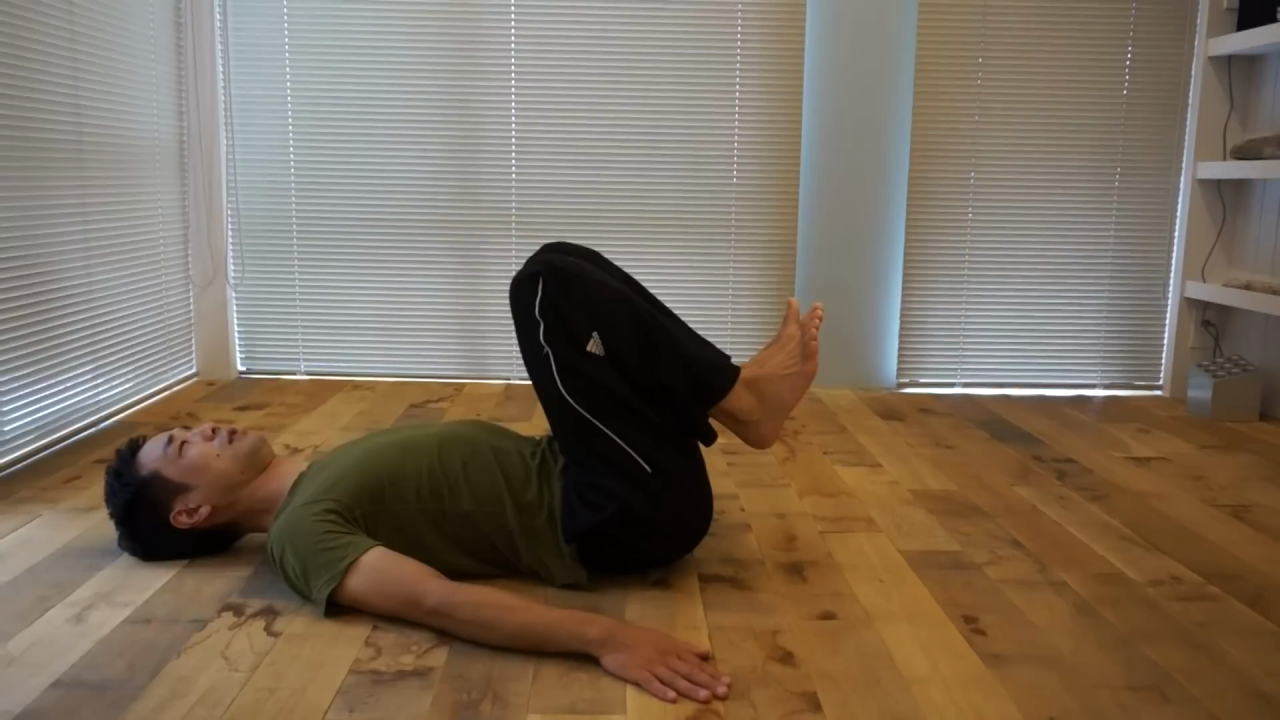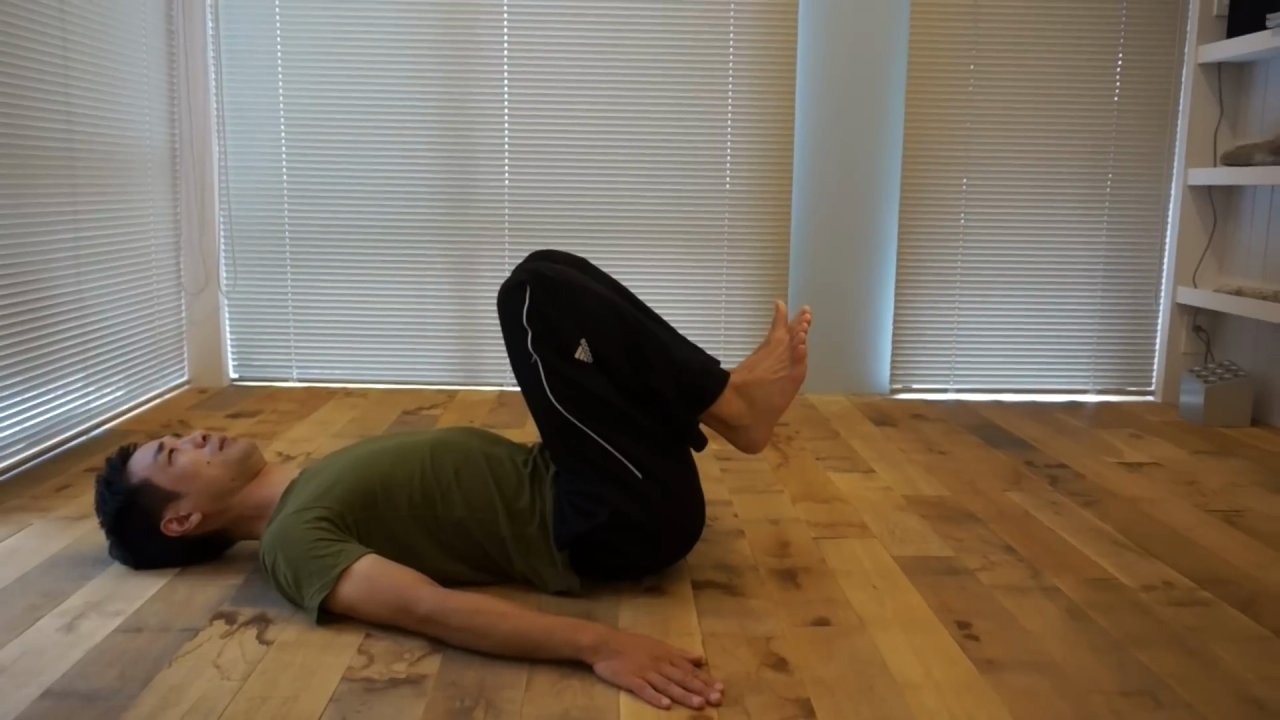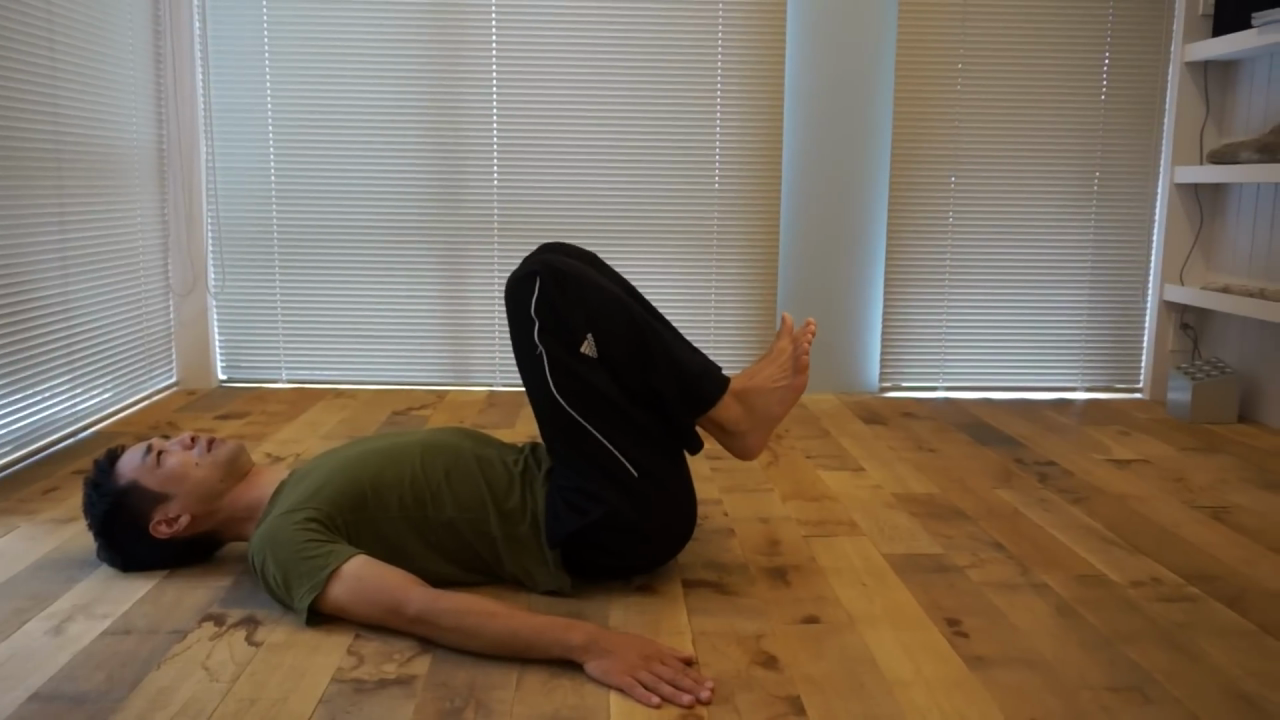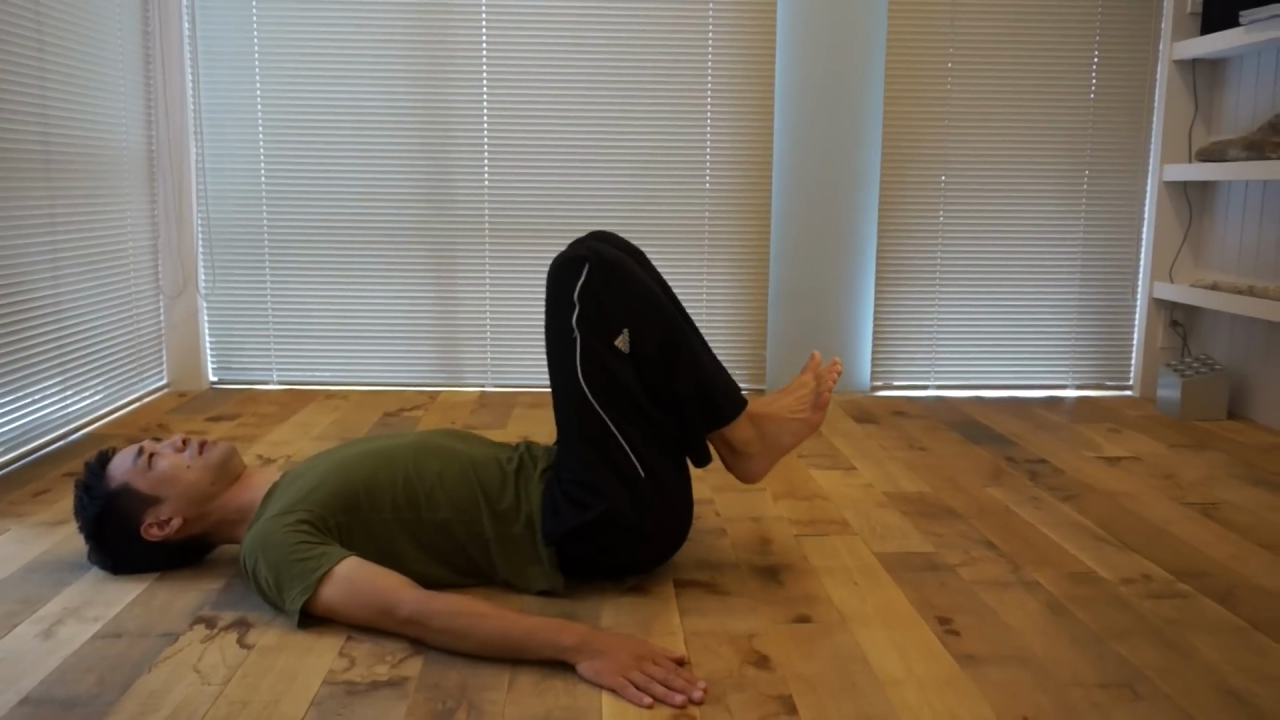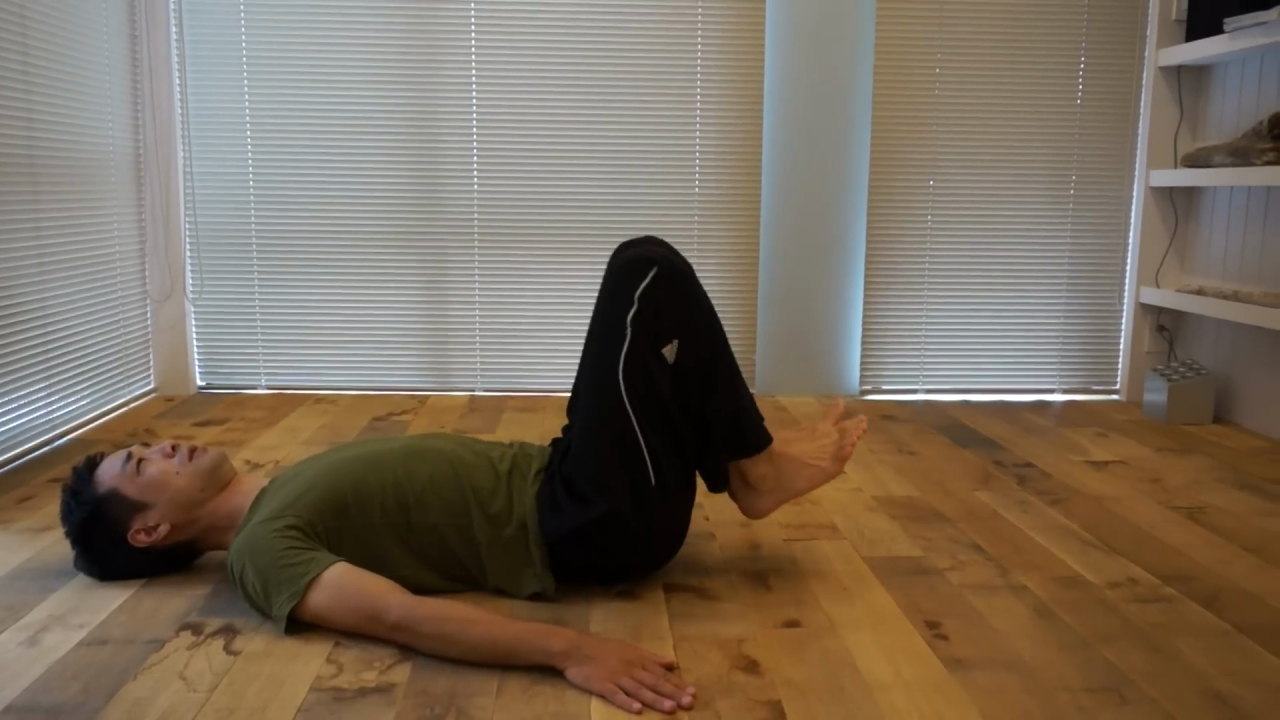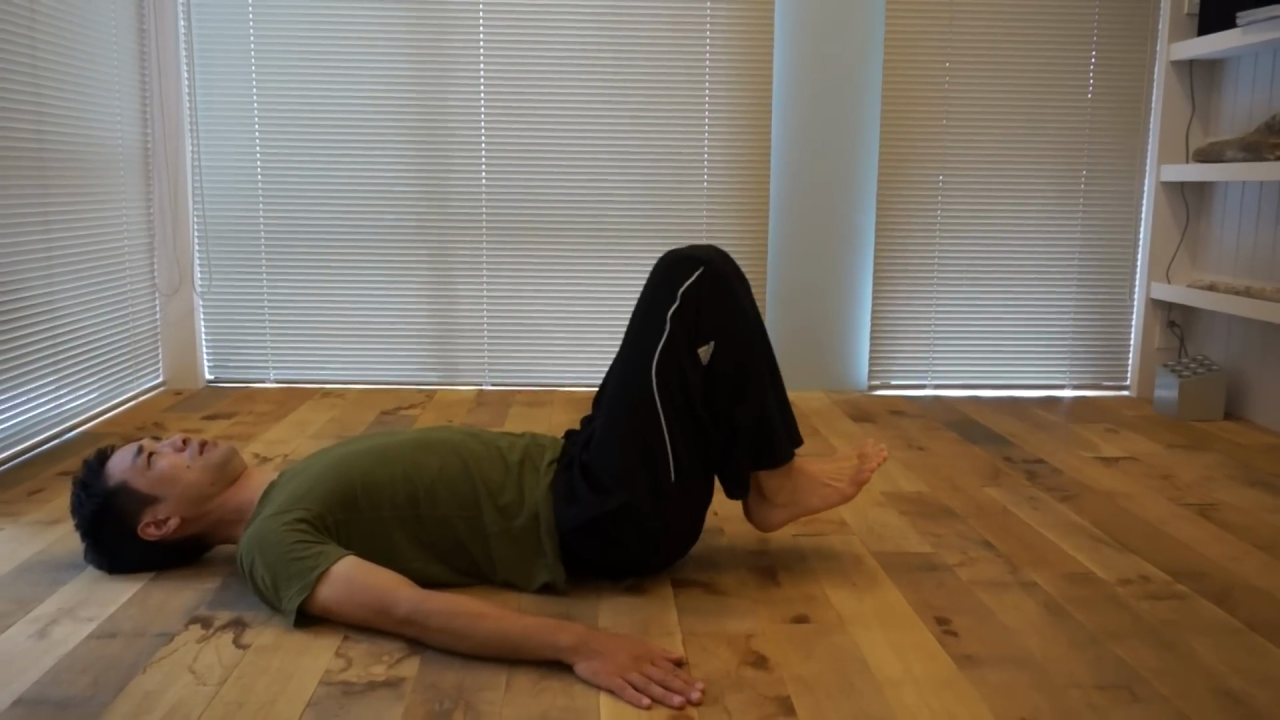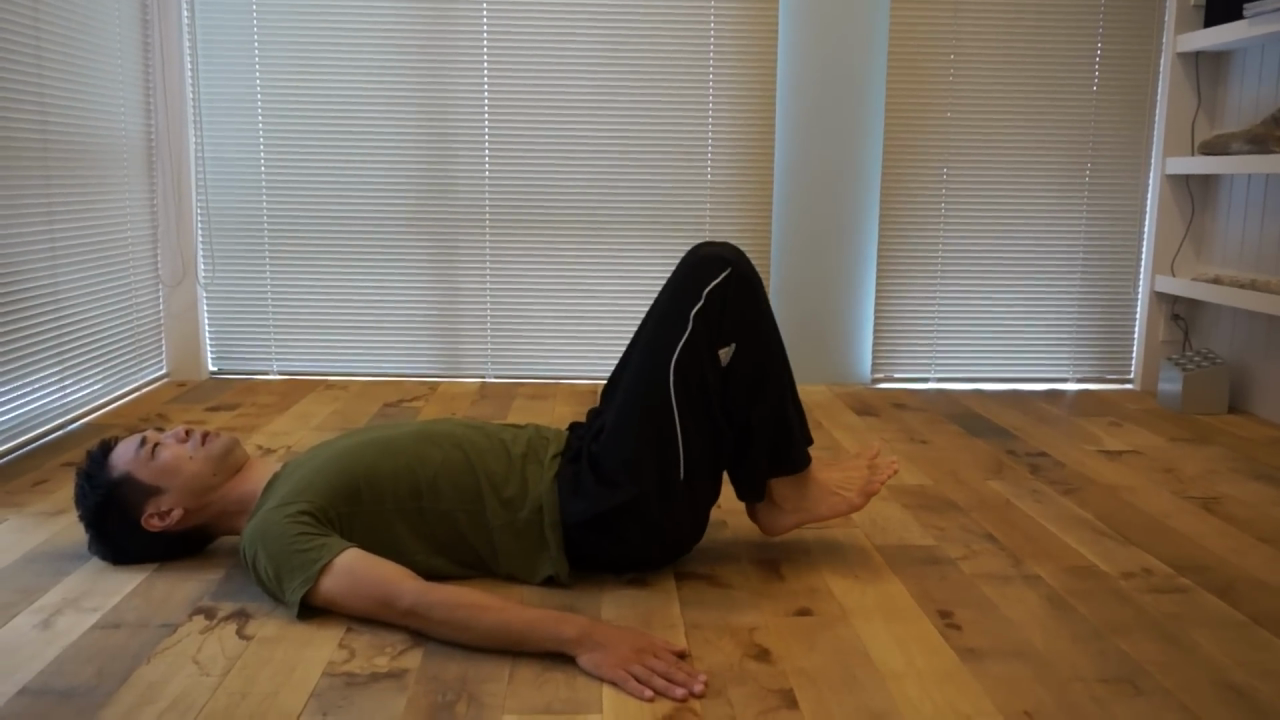
dt=0.4s
person 1, frame 1
left shoulder: (330, 481)
right shoulder: (304, 533)
right elbow: (436, 600)
right wrist: (604, 635)
left hip: (565, 475)
right hip: (620, 519)
left knee: (563, 272)
right knee: (552, 283)
left ankle: (739, 390)
right ankle: (739, 400)
person 1, frame 2
left shoulder: (321, 486)
right shoulder: (297, 540)
right elbow: (428, 609)
right wrist: (597, 643)
left hip: (557, 485)
right hip: (617, 526)
left knee: (548, 281)
right knee: (538, 292)
left ankle: (725, 397)
right ankle: (729, 404)
person 1, frame 3
left shoulder: (309, 488)
right shoulder: (286, 543)
right elbow: (418, 608)
right wrist: (587, 642)
left hip: (552, 482)
right hip: (606, 525)
left knee: (555, 272)
right knee: (547, 286)
left ankle: (725, 403)
right ankle: (728, 411)
person 1, frame 4
left shoulder: (303, 490)
right shoulder: (278, 546)
right elbow: (412, 611)
right wrist: (582, 643)
left hip: (546, 479)
right hip: (600, 526)
left knee: (597, 260)
right knee: (590, 273)
left ankle: (736, 425)
right ankle: (739, 433)
person 1, frame 5
left shoulder: (288, 498)
right shoulder: (265, 552)
right elbow: (400, 615)
right wrist: (570, 648)
left hip: (549, 477)
right hip: (592, 527)
left knee: (643, 265)
right knee: (649, 279)
left ankle: (748, 463)
right ankle: (752, 470)
person 1, frame 6
left shoulder: (298, 491)
right shoulder: (275, 544)
right elbow: (411, 610)
right wrist: (579, 643)
left hip: (564, 468)
right hip: (602, 519)
left knee: (695, 274)
right knee: (695, 284)
left ankle: (768, 477)
right ankle: (770, 483)
person 1, frame 7
left shoulder: (301, 481)
right shoulder: (278, 537)
right elbow: (414, 602)
right wrist: (581, 634)
left hip: (572, 459)
right hip: (607, 512)
left knee: (714, 275)
right knee: (716, 279)
left ankle: (781, 480)
right ankle: (778, 490)
